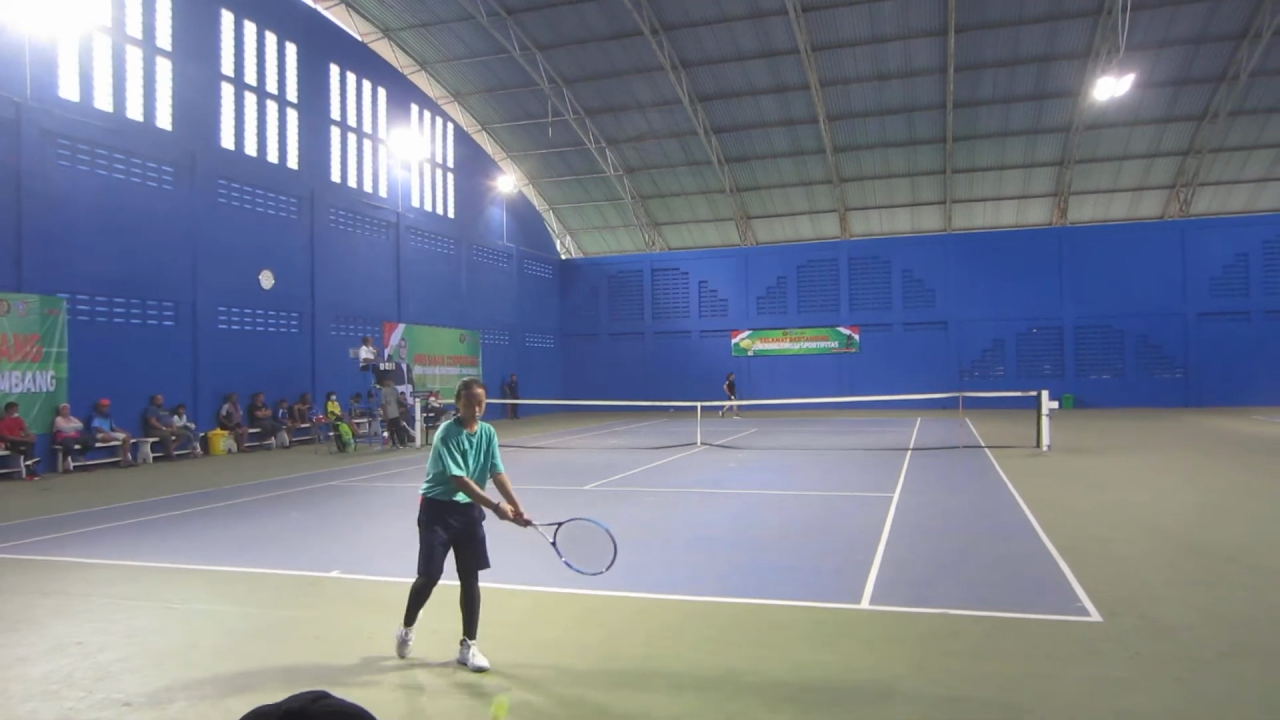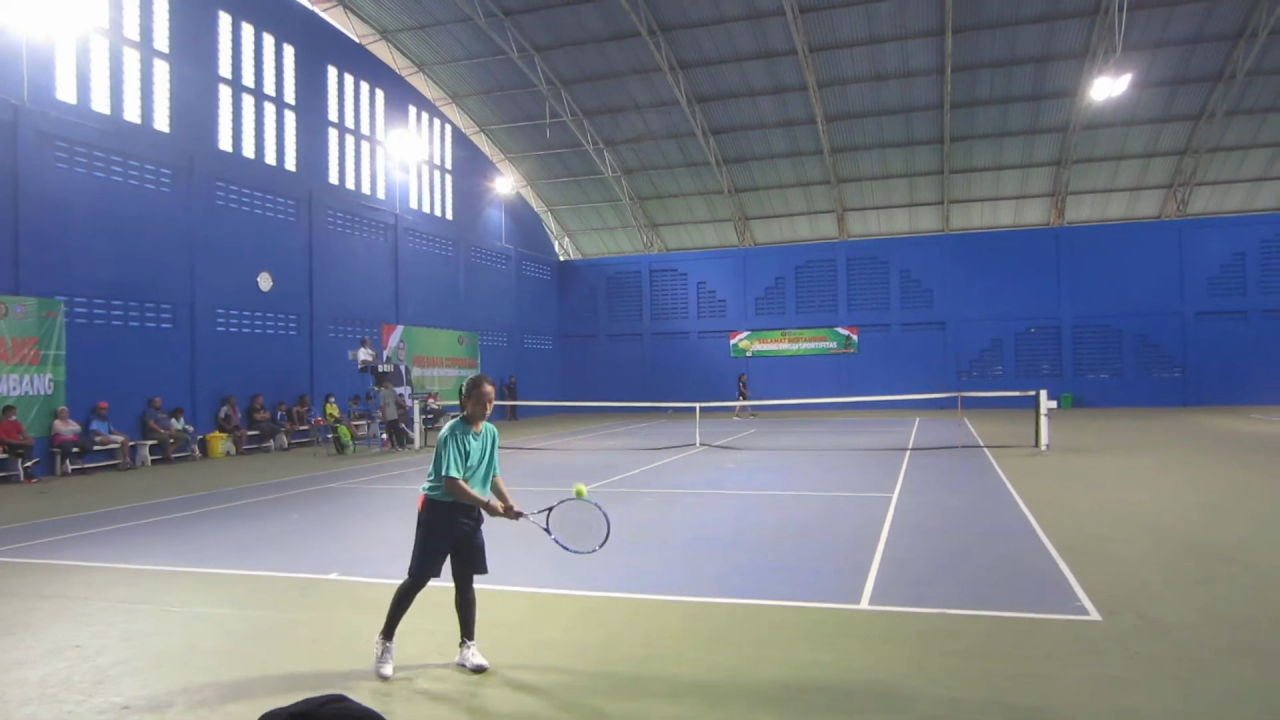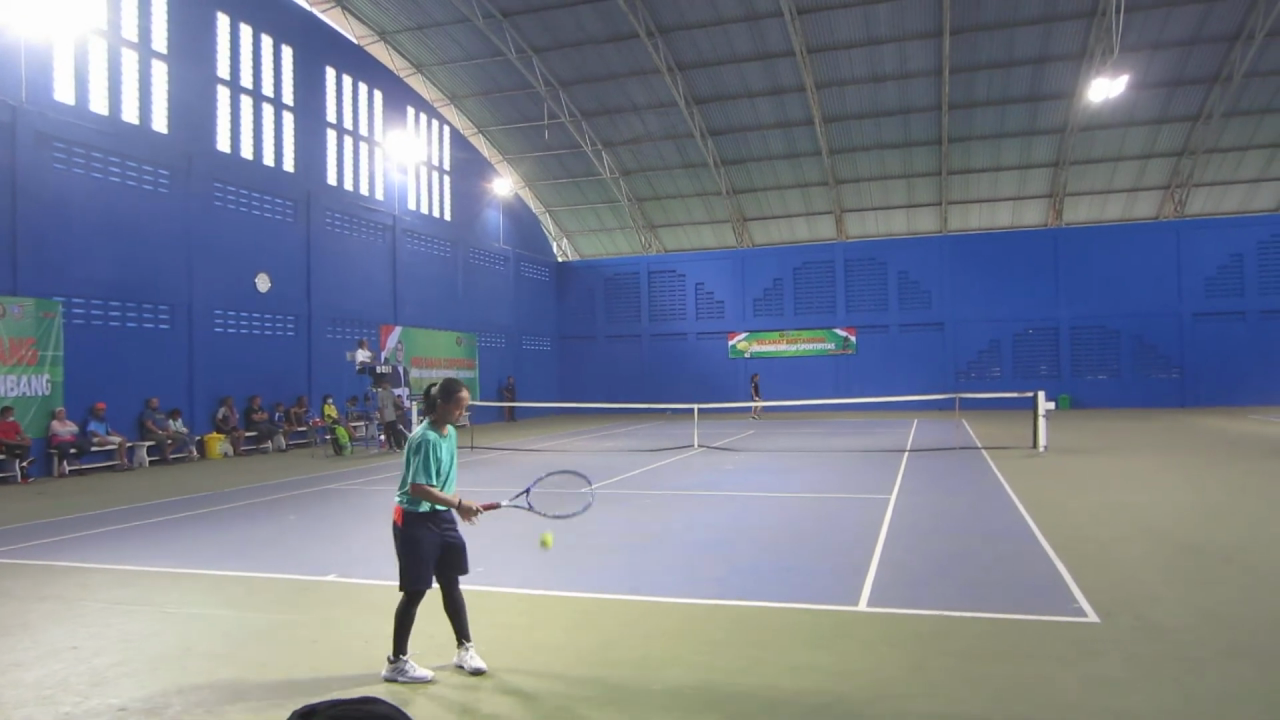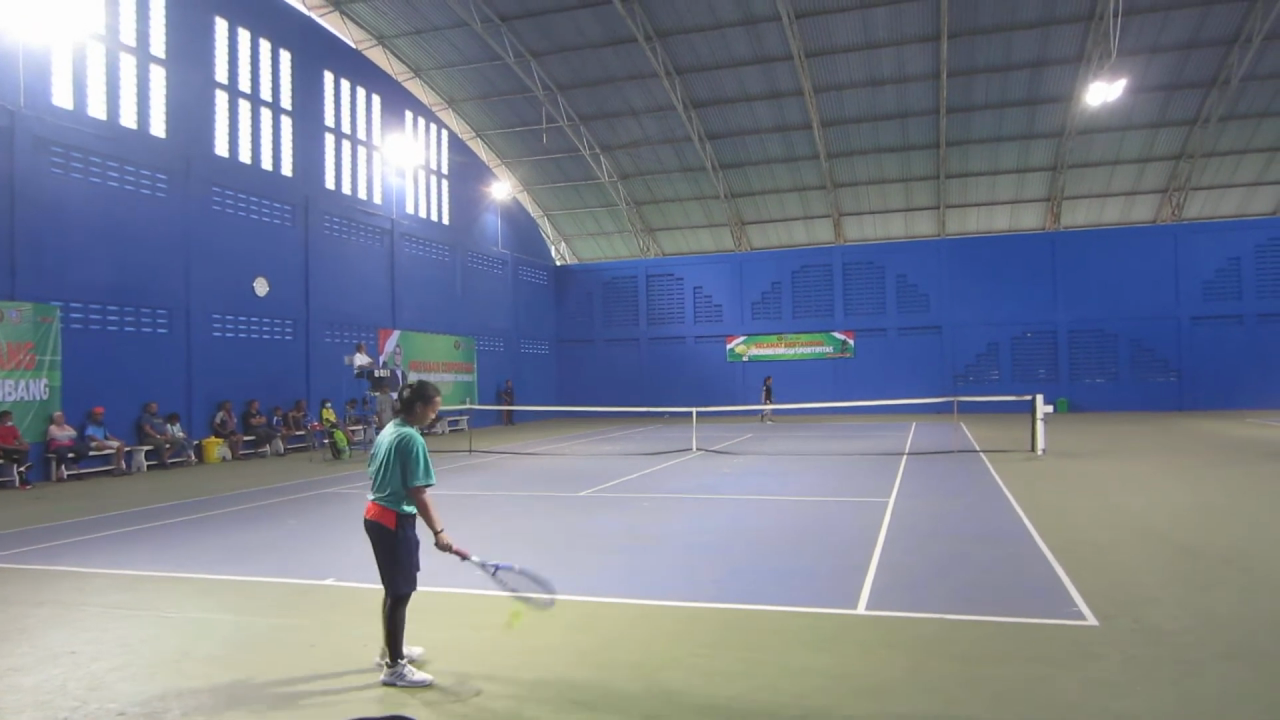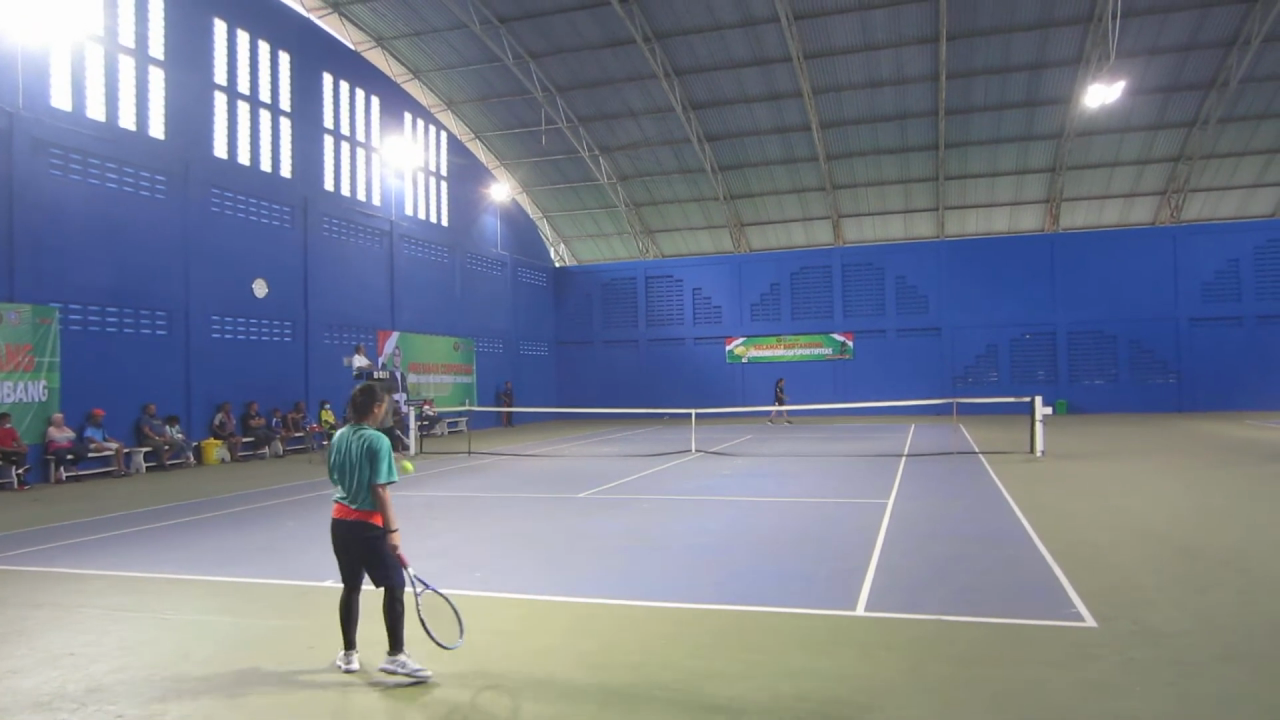
dt=0.4s
person 1, frame 1
left shoulder: (488, 433)
right shoulder: (447, 434)
left elbow: (497, 473)
right elbow: (460, 480)
left wrist: (516, 506)
right wrist: (496, 506)
left hip: (468, 510)
right hip: (438, 509)
left knee: (470, 578)
right knee: (429, 576)
left ankle: (468, 645)
right ankle: (408, 627)
person 1, frame 2
left shoulder: (491, 433)
right shoulder: (453, 434)
left elbow: (491, 476)
right elbow: (450, 482)
left wrist: (508, 504)
right wrist: (486, 503)
left hip: (469, 514)
right hip: (439, 510)
left knee: (465, 581)
right knee: (417, 579)
left ankle: (467, 646)
right ankle: (384, 641)
person 1, frame 3
left shoulder: (449, 434)
right shoulder: (425, 439)
right elbow: (418, 488)
left wrist: (455, 505)
right wrist: (458, 504)
left hip: (439, 518)
right hip: (415, 521)
left knee: (451, 584)
right knee: (415, 591)
left ankle: (465, 649)
right ankle: (397, 662)
person 1, frame 4
left shoulder: (389, 430)
right shoulder: (412, 439)
right elbow: (419, 492)
right wrist: (439, 531)
left hip: (375, 514)
right hip: (393, 521)
left knee: (395, 586)
right knee: (400, 593)
left ankle: (395, 650)
right ankle: (395, 667)
person 1, frame 5
left shoulder: (339, 437)
right shoulder: (377, 441)
right elbow: (380, 490)
right wrist: (392, 530)
left hip: (340, 521)
right hip: (368, 522)
left knee: (351, 587)
right knee: (394, 586)
left ankle: (349, 654)
right ankle: (396, 656)
